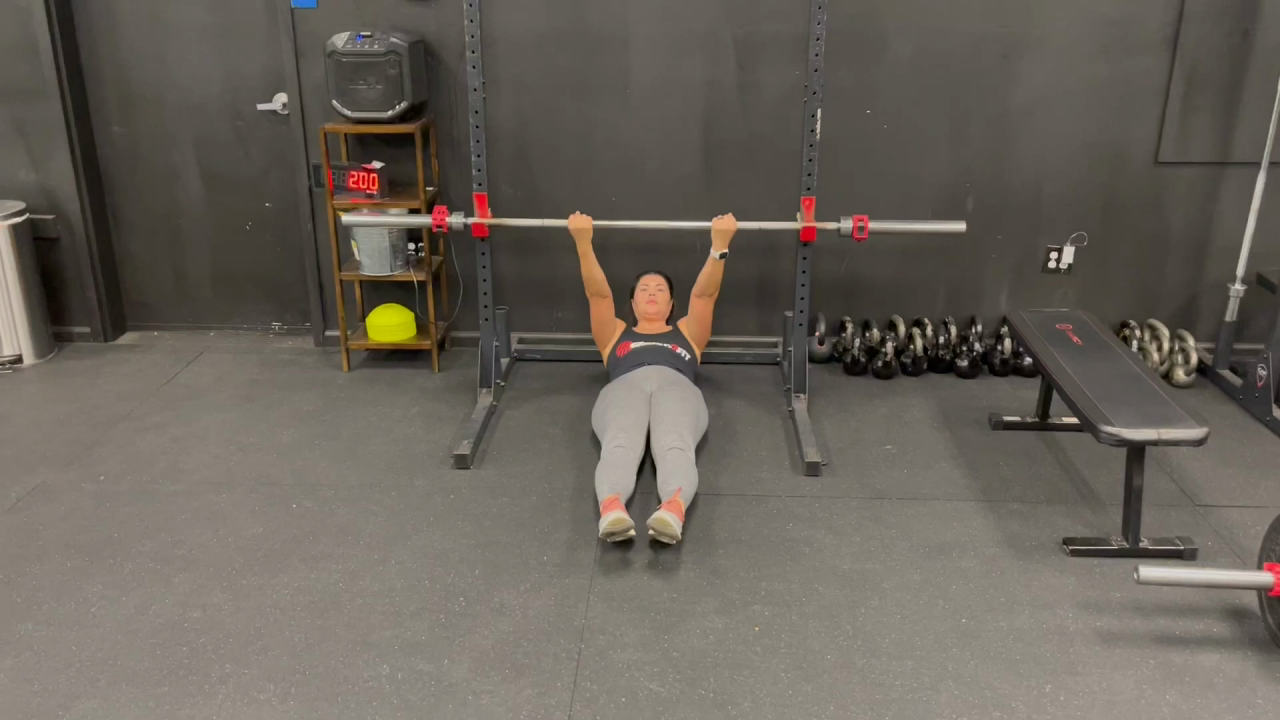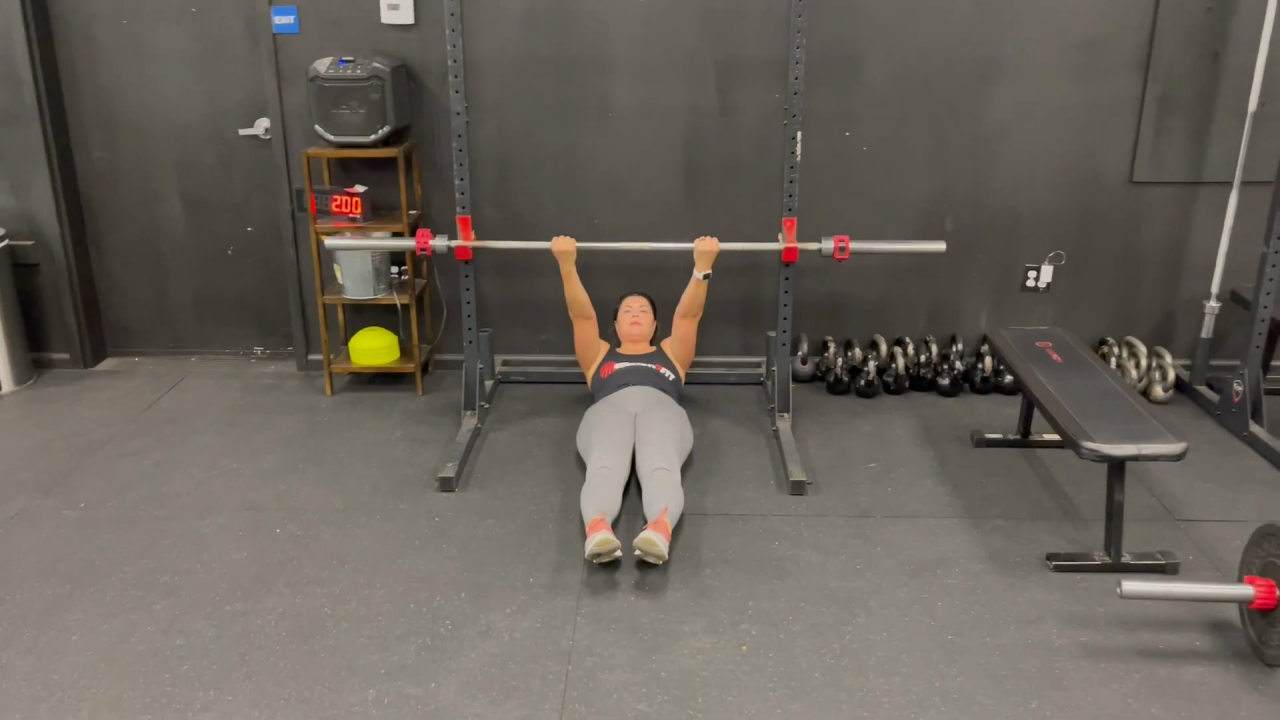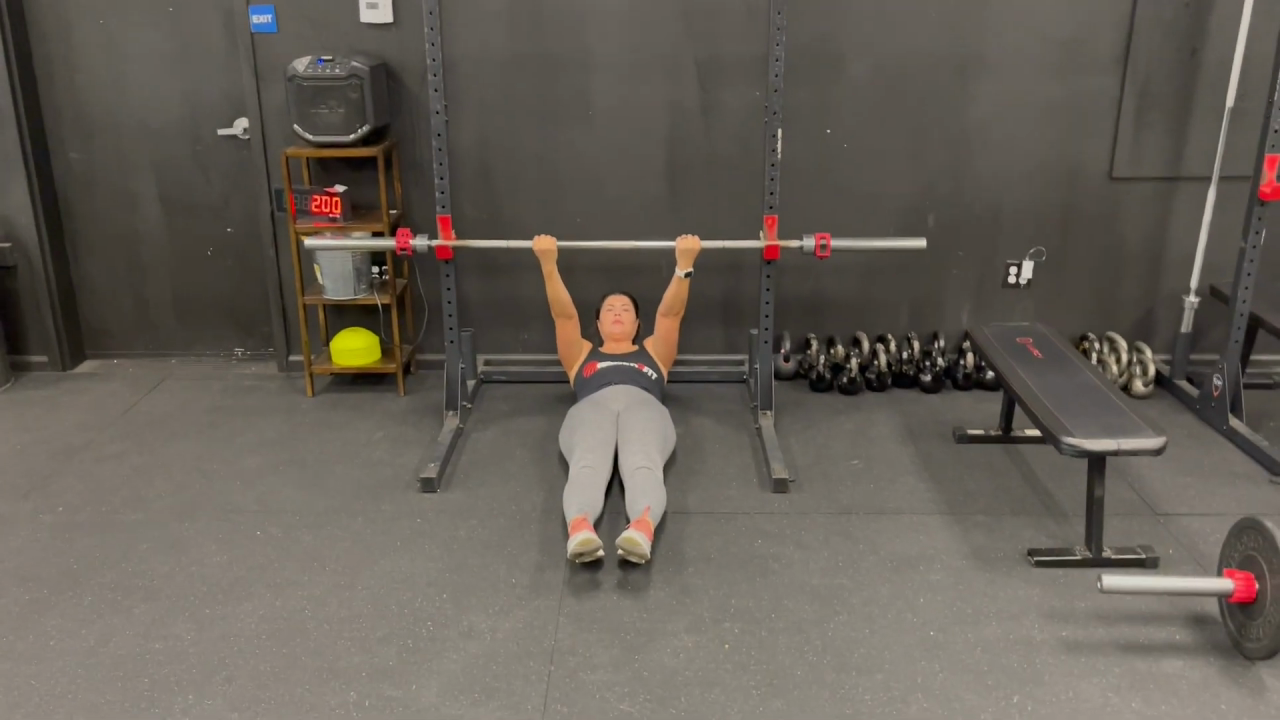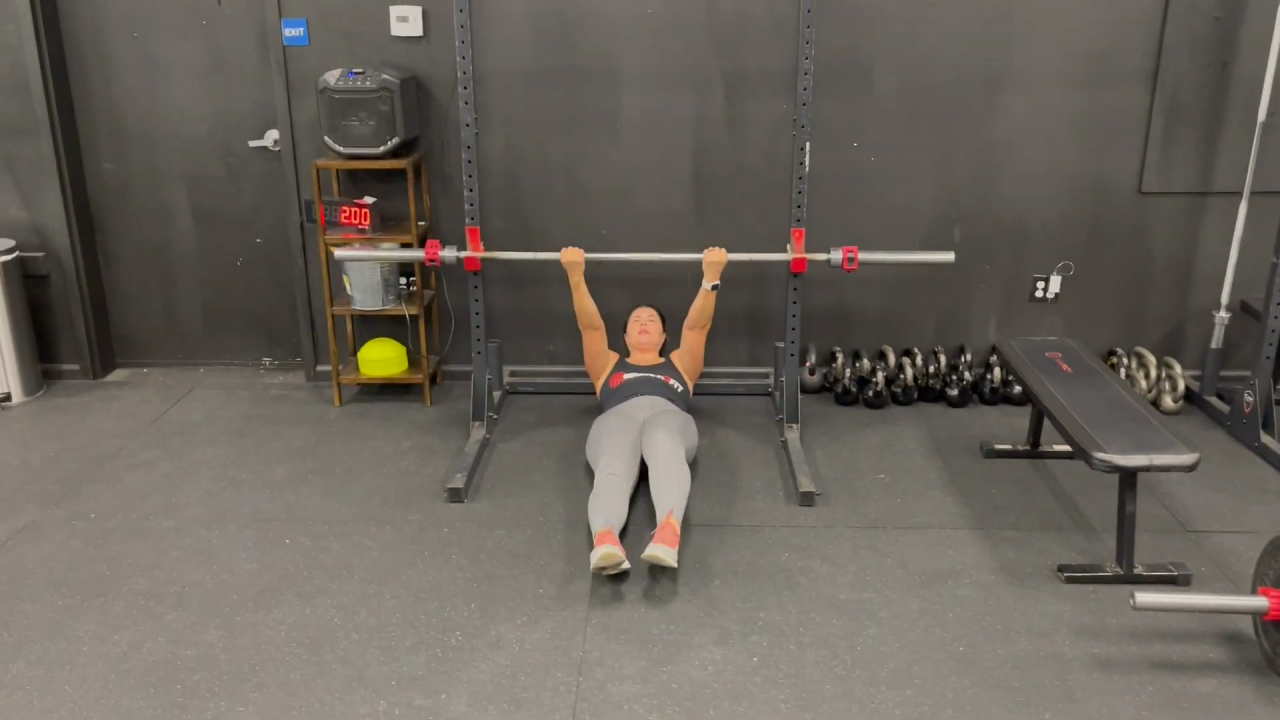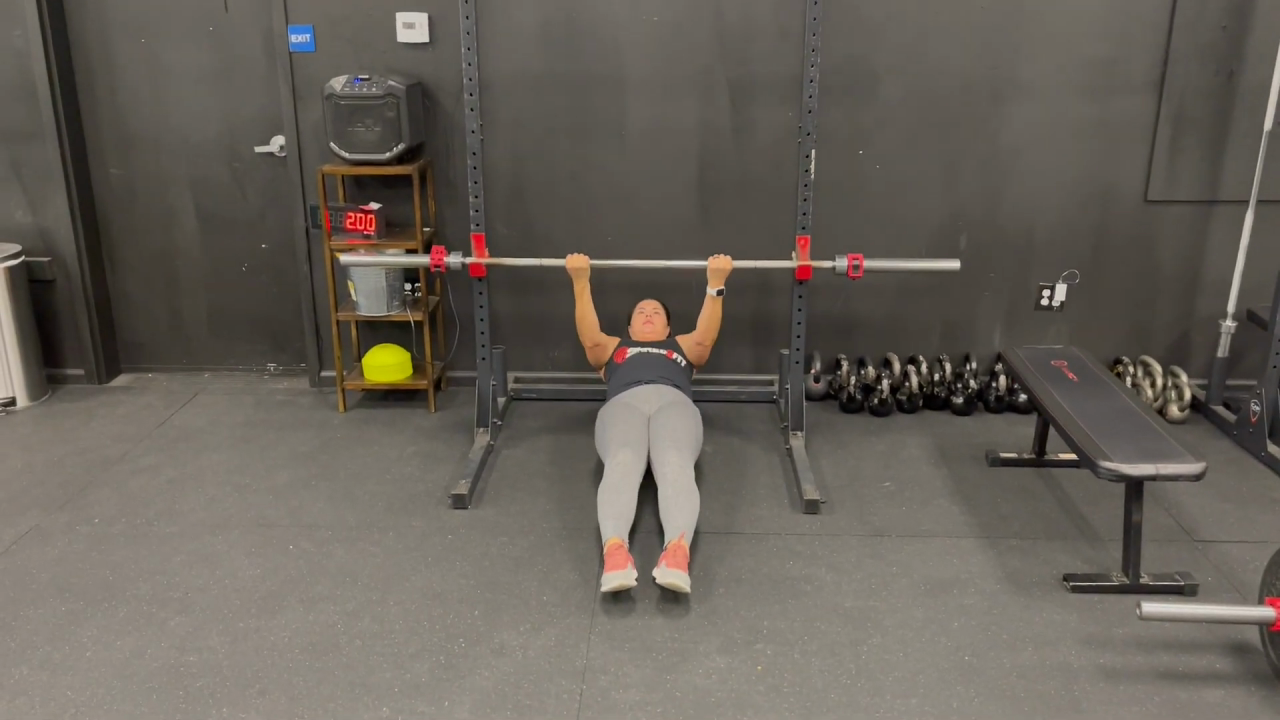
dt=1s
person 1, frame 1
left shoulder: (687, 333)
right shoulder: (615, 334)
left elbow: (705, 294)
right elbow: (597, 293)
left wrist: (720, 245)
right wrist: (583, 242)
left hip: (676, 387)
right hip: (624, 387)
left knee: (675, 445)
right knee: (619, 444)
left ankle: (673, 510)
right ankle: (610, 508)
person 1, frame 2
left shoulder: (670, 354)
right shoulder: (600, 355)
left elbow: (689, 314)
right elbow: (581, 314)
left wrist: (703, 266)
right wrist: (566, 264)
left hip: (661, 407)
right hip: (609, 408)
left knee: (661, 467)
right knee: (603, 466)
left ankle: (660, 530)
right ankle: (597, 530)
person 1, frame 3
left shoulder: (653, 352)
right shoulder: (582, 354)
left elbow: (671, 313)
right elbow: (563, 314)
left wrist: (684, 264)
right wrist: (548, 263)
left hip: (644, 407)
right hip: (591, 409)
left knee: (643, 465)
right knee: (587, 465)
left ankle: (642, 529)
right ankle: (579, 530)
person 1, frame 4
left shoulder: (679, 365)
right shoulder: (608, 365)
left elbow: (697, 326)
right elbow: (590, 326)
left wrist: (711, 277)
right wrist: (575, 275)
left hip: (668, 416)
right hip: (617, 418)
left knee: (664, 449)
right knee: (612, 473)
left ankle: (668, 534)
right ankle: (604, 542)
person 1, frame 5
left shoulder: (683, 347)
right shoulder: (612, 349)
left elbow: (705, 337)
right elbow: (590, 337)
left wrist: (716, 284)
right wrist: (581, 281)
left hip: (674, 403)
right hip: (623, 405)
left knee: (675, 466)
right knee: (622, 464)
left ankle: (677, 552)
right ankle: (615, 552)
